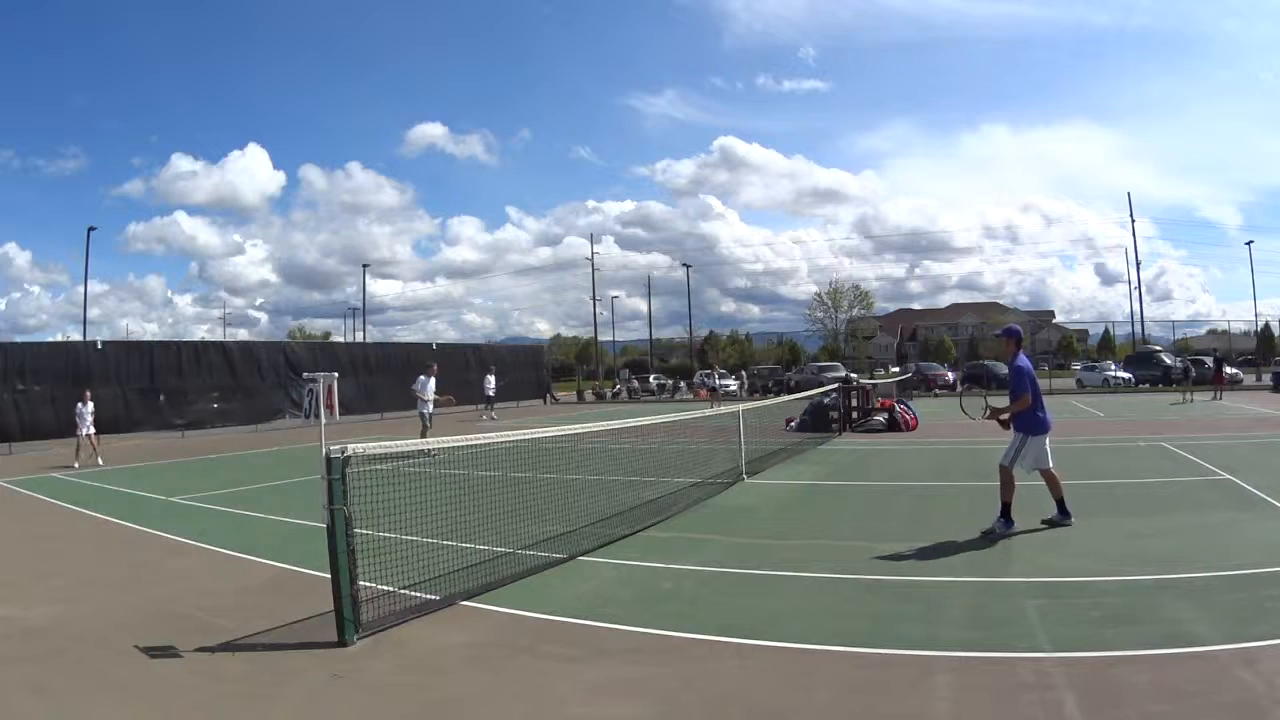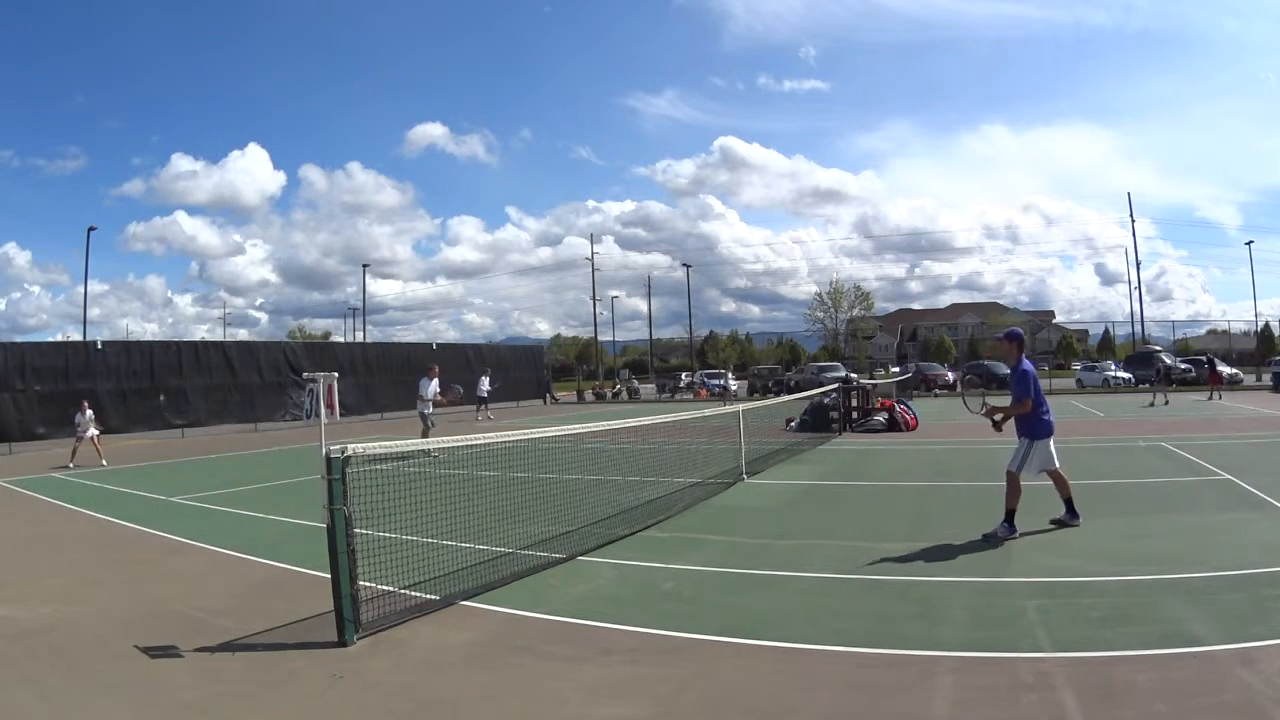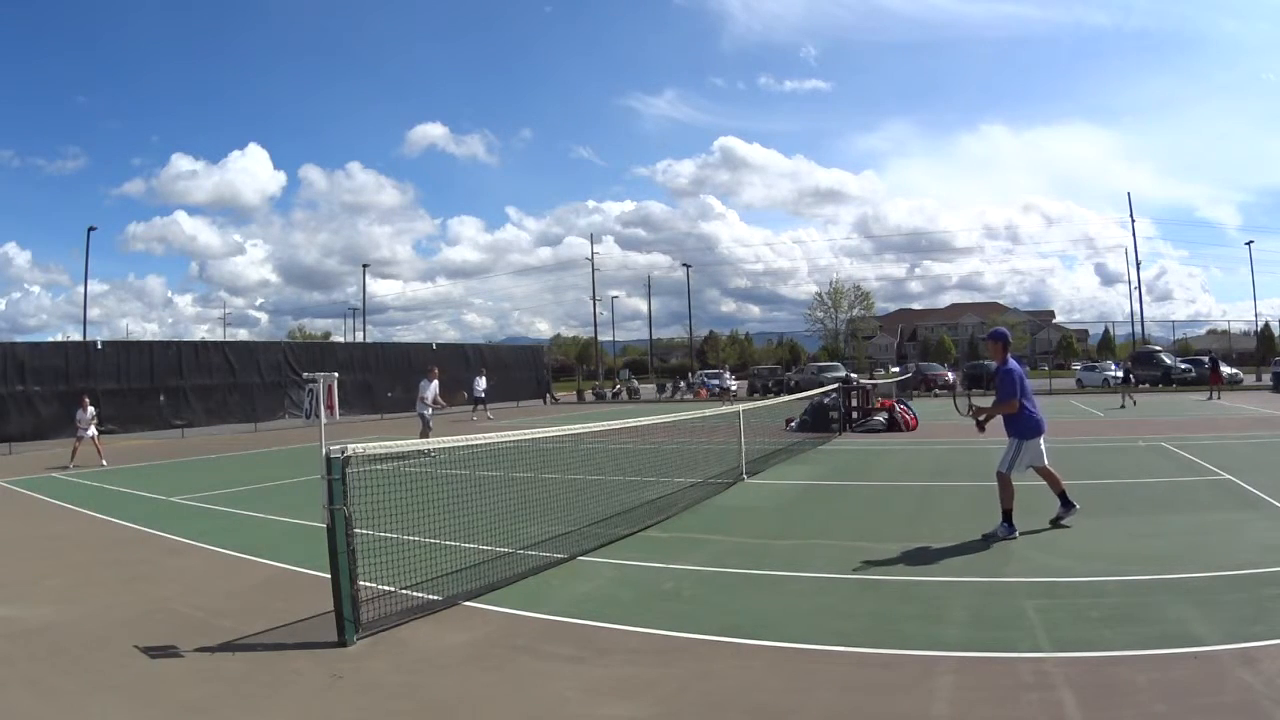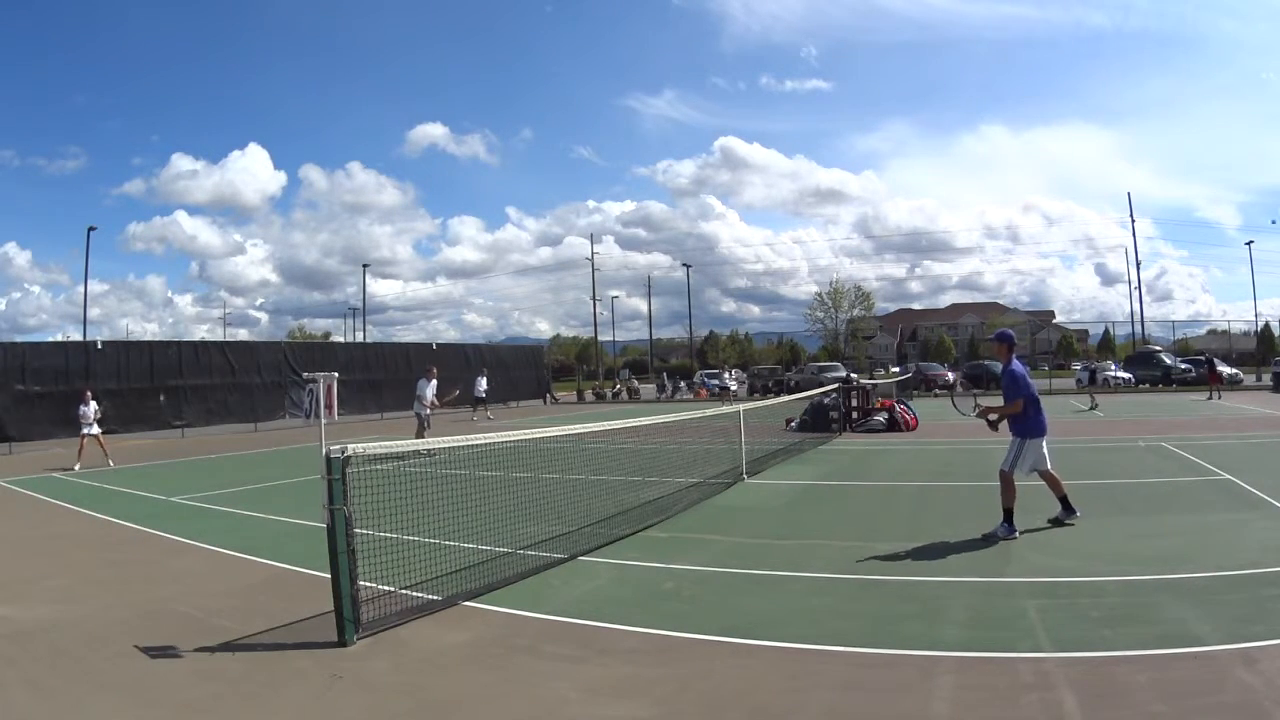
dt=1s
person 1, frame 1
left shoulder: (1018, 366)
right shoulder: (1019, 363)
left elbow: (1025, 401)
left wrist: (1000, 412)
right wrist: (1009, 418)
left hip: (1030, 428)
right hip: (1037, 425)
left knee: (1005, 467)
right knee: (1046, 469)
left ankle: (1005, 520)
right ankle: (1063, 513)
person 1, frame 2
left shoulder: (1023, 371)
right shoulder: (1017, 368)
left elbow: (1026, 406)
right elbow: (1017, 402)
left wrist: (998, 410)
right wrist: (1003, 419)
left hip: (1034, 431)
right hip: (1041, 428)
left knee: (1012, 474)
right knee: (1053, 470)
left ankle: (1008, 526)
right ankle: (1071, 513)
person 1, frame 3
left shoulder: (1009, 371)
right shoulder: (1001, 370)
left elbow: (1012, 406)
right elbow: (1000, 401)
left wrist: (984, 411)
right wrist: (984, 420)
left hip: (1024, 431)
right hip: (1031, 427)
left knee: (1003, 475)
right knee: (1041, 467)
left ankle: (1007, 526)
right ankle: (1066, 504)
person 1, frame 4
left shoulder: (1012, 372)
right shoulder: (1013, 369)
left elbow: (1017, 406)
left wrist: (990, 410)
right wrist: (997, 419)
left hip: (1027, 431)
right hip: (1035, 428)
left knee: (1006, 474)
right knee: (1044, 471)
left ankle: (1008, 526)
right ankle: (1068, 510)
